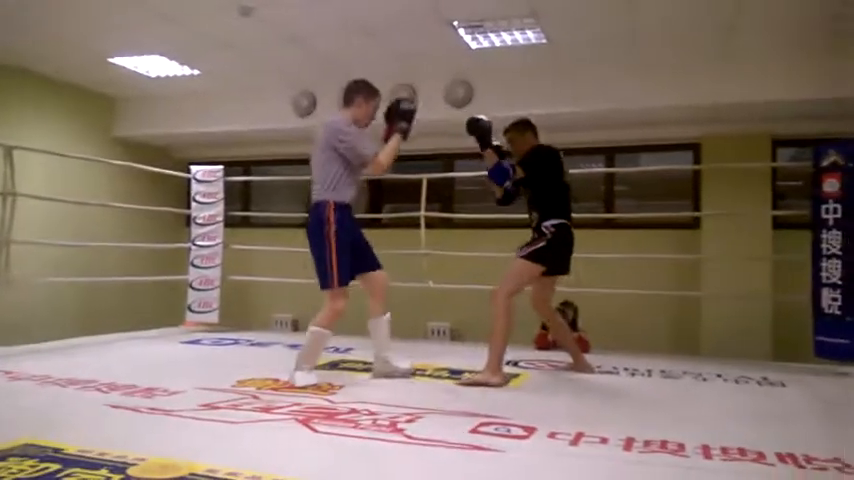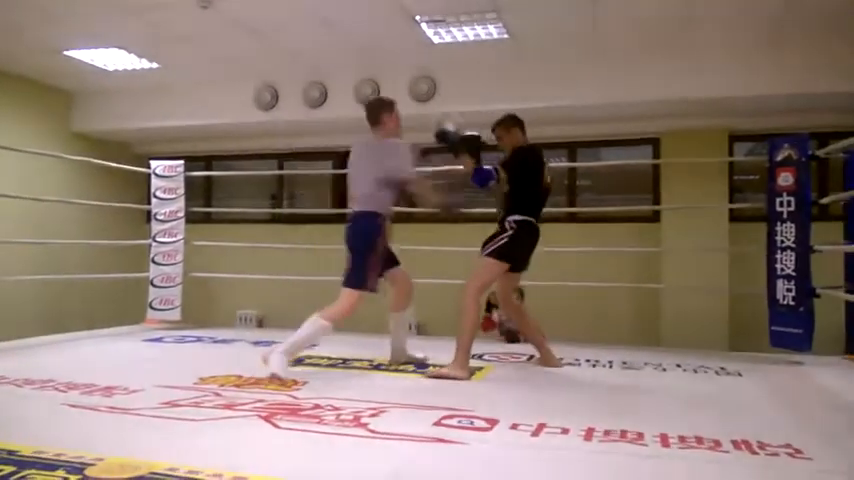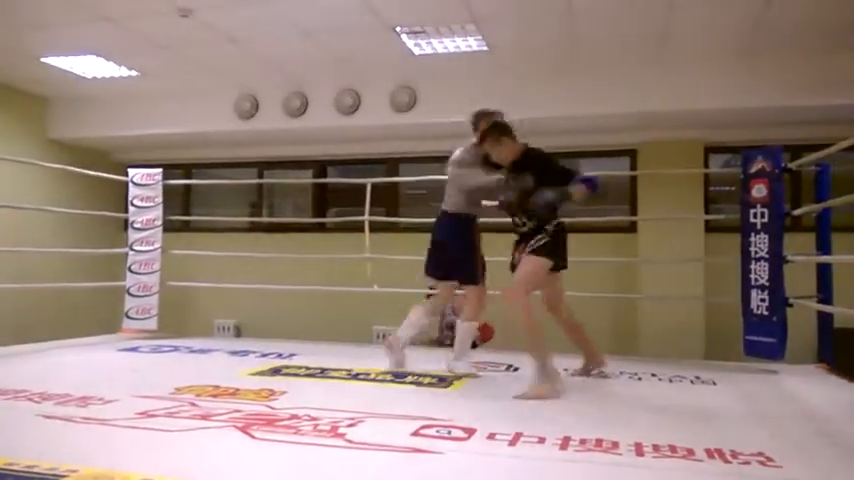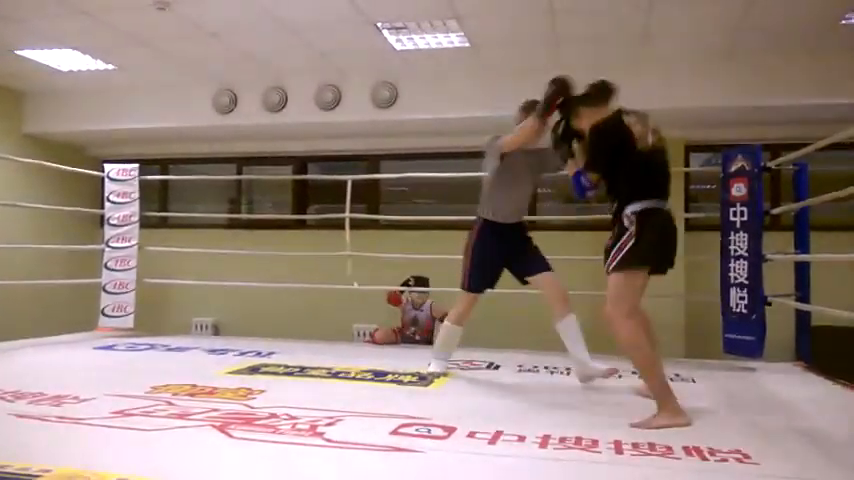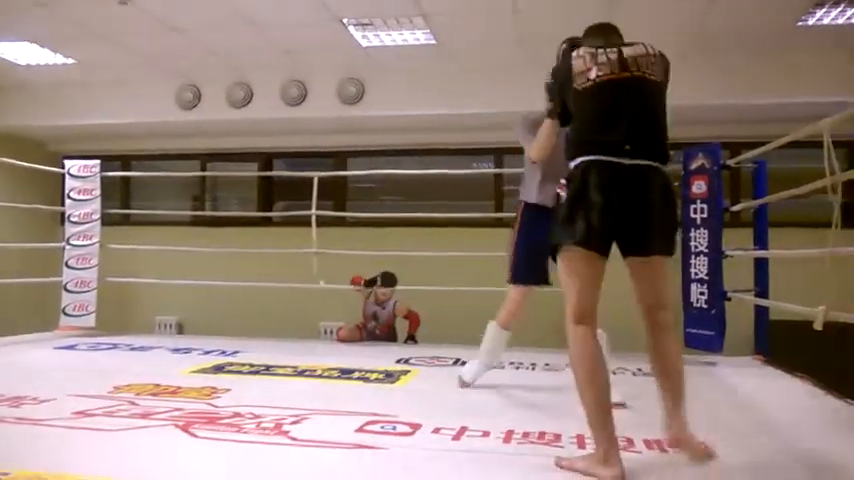
dt=0.7s
person 1, frame 1
left shoulder: (543, 154)
right shoulder: (533, 167)
left elbow: (501, 178)
right elbow: (503, 197)
left wrist: (485, 144)
right wrist: (498, 160)
left hip: (551, 234)
right hip: (553, 236)
left knee: (502, 292)
right knee: (541, 304)
left ankle: (493, 370)
right ankle: (579, 361)
person 1, frame 2
left shoulder: (526, 154)
right shoulder: (528, 158)
left elbow: (485, 179)
left wrist: (461, 153)
left hip: (515, 230)
right hip: (523, 233)
left knee: (473, 288)
right knee: (505, 297)
left ankle: (460, 364)
right ankle: (547, 355)
person 1, frame 3
left shoulder: (538, 160)
right shoulder: (513, 166)
left elbow: (587, 184)
right elbow: (509, 198)
left wrist: (560, 195)
right wrist: (510, 199)
left hip: (547, 236)
right hip: (528, 239)
left knee: (514, 294)
right knee: (556, 307)
left ankle: (545, 377)
right ankle: (594, 359)
person 1, frame 4
left shoulder: (605, 129)
right shoulder: (635, 120)
left elbow: (585, 186)
left wrist: (574, 155)
left hip: (637, 220)
right hip: (657, 220)
left knee: (619, 315)
right knee: (628, 306)
left ankle: (669, 408)
right ankle: (654, 378)
person 1, frame 5
left shoulder: (568, 64)
right shoulder: (657, 59)
left hip: (591, 181)
right hip: (650, 182)
left knee: (580, 320)
right knee: (657, 313)
right ankle: (677, 425)
person 2, frame 1
left shoulder: (346, 132)
right shoulder: (340, 128)
left elbow: (371, 166)
right elbow: (380, 163)
left wrist: (393, 129)
right wrist: (402, 127)
left hip: (343, 218)
right hip: (329, 217)
left knee: (379, 286)
right knee: (337, 303)
left ankle: (383, 361)
right ankle: (302, 369)
person 2, frame 2
left shoulder: (359, 149)
right shoulder: (388, 148)
right elbow: (414, 183)
right wrist: (441, 202)
left hip: (364, 225)
right hip: (371, 228)
left knee: (404, 284)
right knee: (347, 304)
left ankle: (399, 350)
right ankle: (282, 353)
person 2, frame 3
left shoulder: (462, 154)
right shoulder: (473, 153)
right elbow: (475, 185)
left hip: (446, 225)
right hip: (461, 226)
left knee: (443, 296)
right knee: (476, 297)
left ankle: (399, 340)
right ankle: (458, 360)
person 2, frame 4
left shoulder: (539, 157)
right shoulder: (496, 144)
right elbow: (512, 142)
right wrist: (546, 108)
left hip: (517, 233)
right hip: (488, 232)
left knee: (557, 293)
right knee: (466, 303)
left ankle: (584, 365)
right ankle: (439, 359)
person 2, frame 5
right shoulder: (533, 122)
right elbow: (537, 156)
right wrist: (554, 111)
right hip: (535, 216)
right knee: (515, 304)
right ankle: (482, 361)
